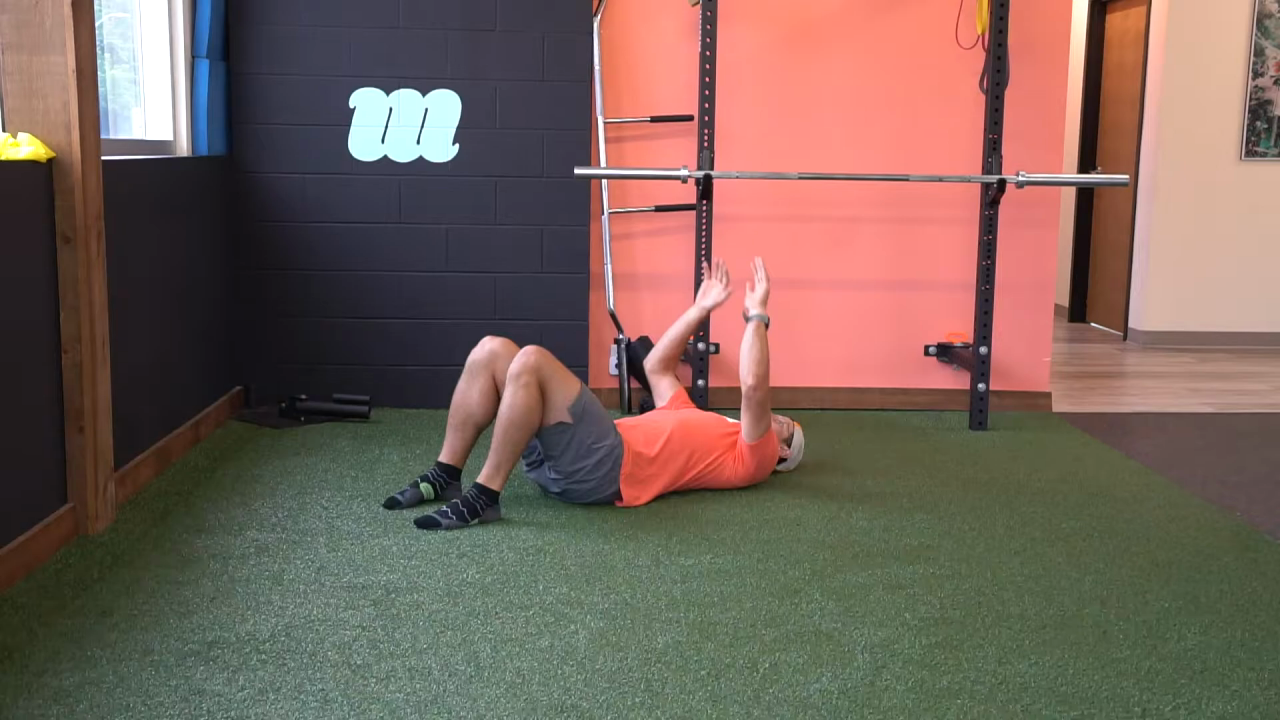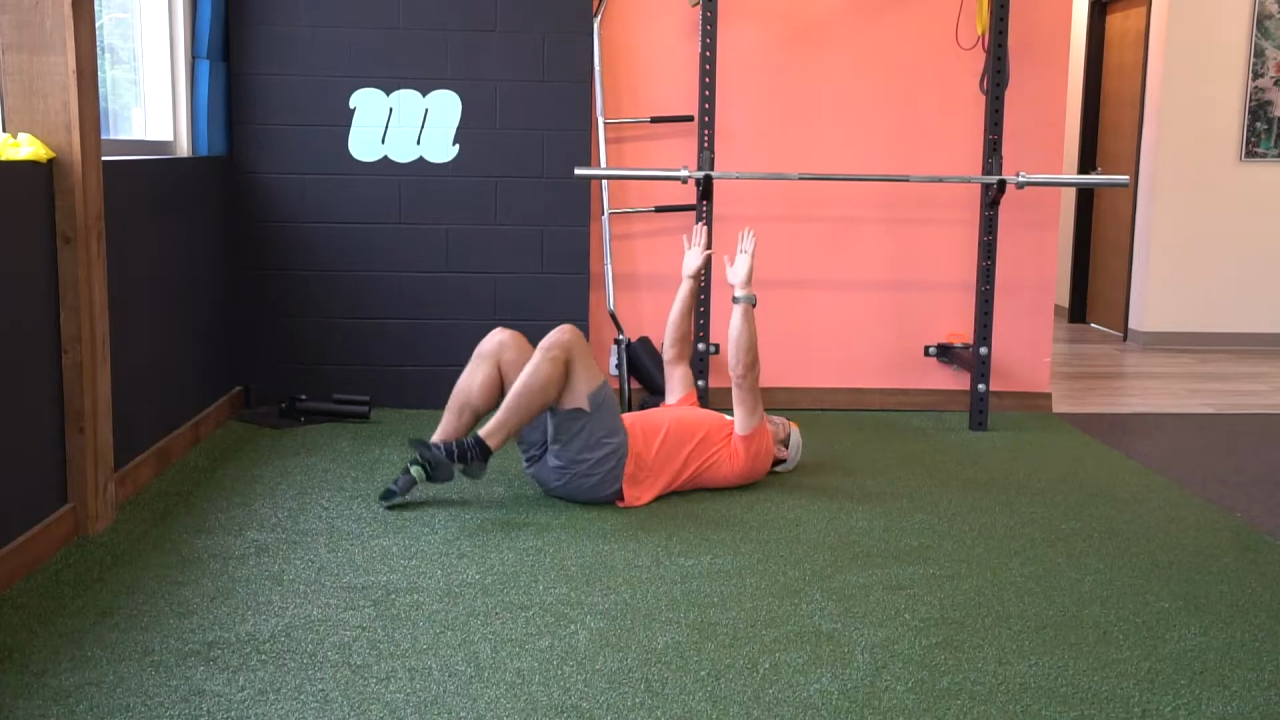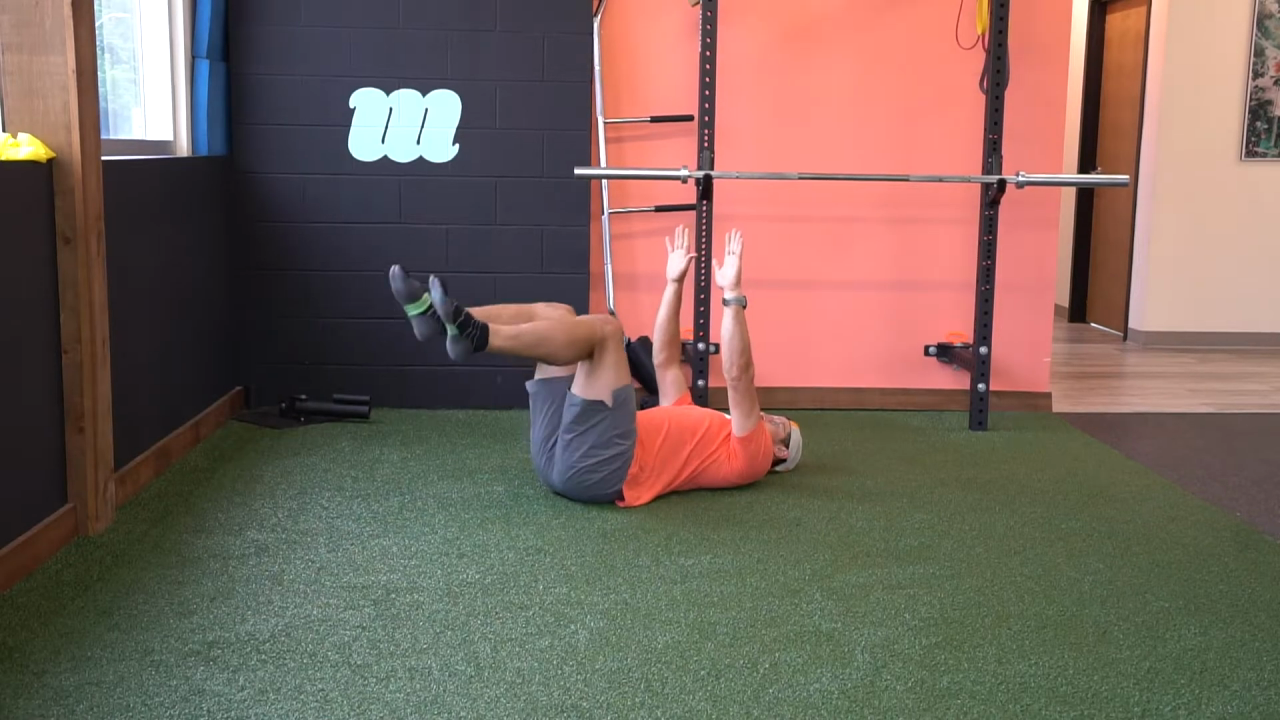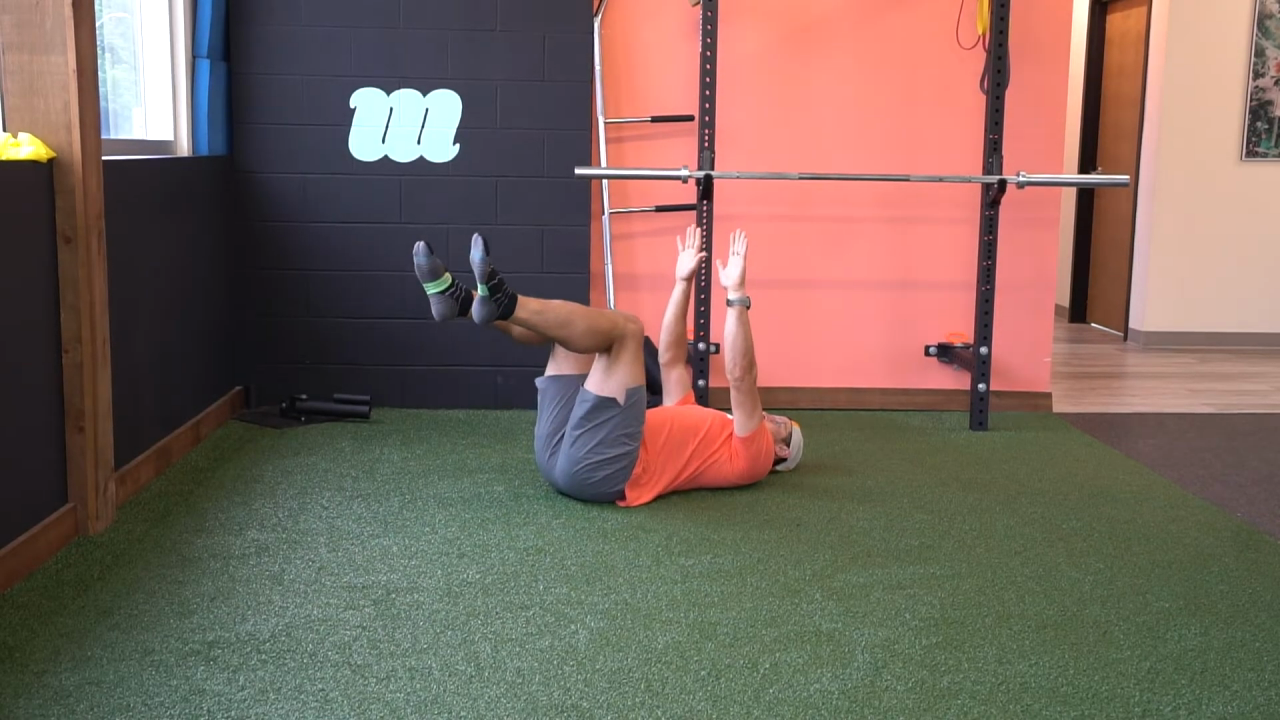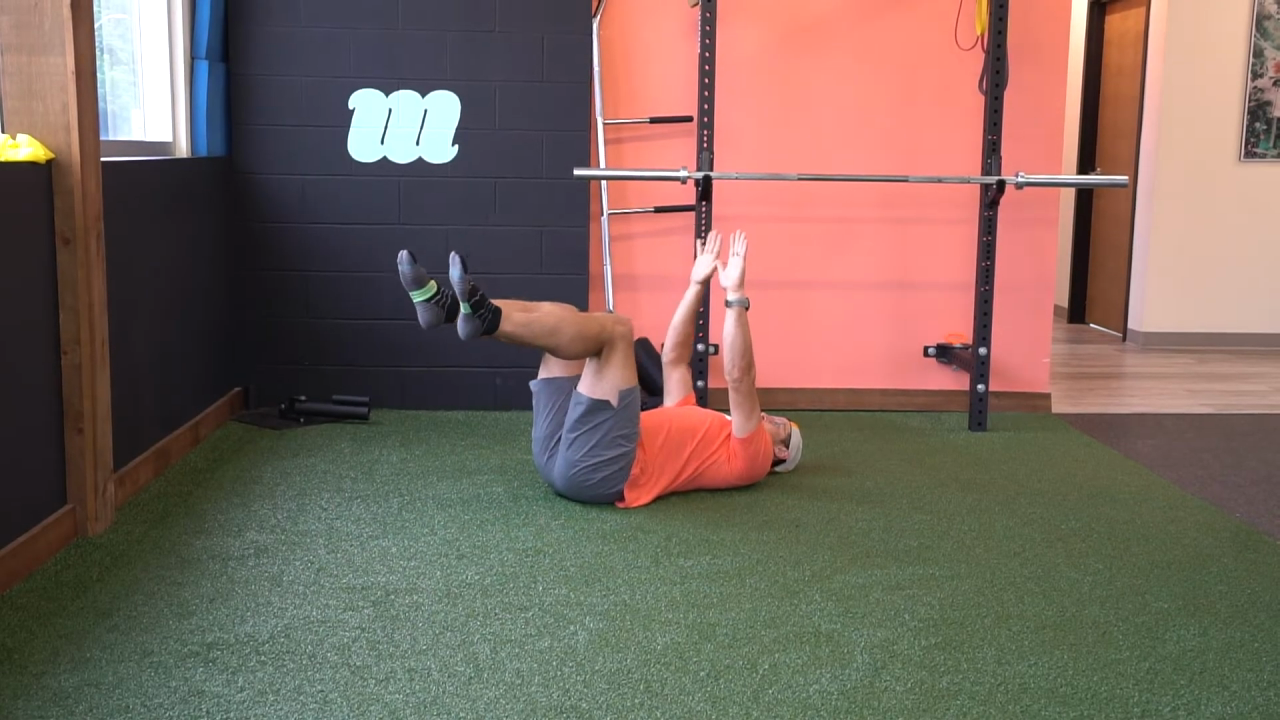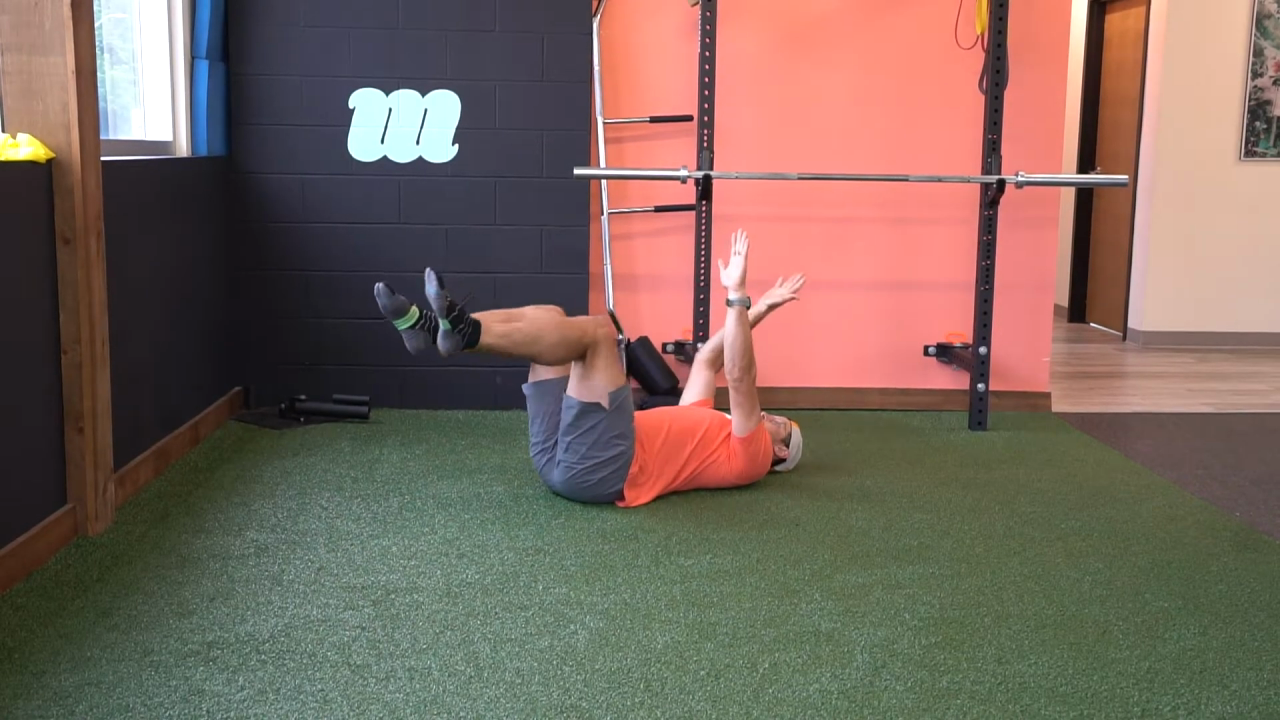
dt=0.5s
person 1, frame 1
left shoulder: (750, 458)
right shoulder: (704, 427)
left elbow: (754, 391)
right elbow: (656, 366)
left wrist: (756, 315)
right wrist: (701, 309)
left hip: (603, 468)
right hip: (563, 458)
left knee: (531, 360)
right knee: (492, 350)
left ankle: (483, 494)
right ankle: (444, 475)
person 1, frame 2
left shoulder: (748, 456)
right shoulder: (701, 426)
left elbow: (744, 375)
right elbow: (674, 355)
left wrist: (742, 292)
right wrist: (689, 280)
left hip: (601, 466)
right hip: (560, 456)
left knee: (564, 338)
right knee: (500, 342)
left ankle: (478, 448)
right ankle: (436, 457)
person 1, frame 3
left shoulder: (748, 455)
right shoulder: (698, 424)
left elbow: (739, 377)
right elbow: (665, 358)
left wrist: (732, 294)
right wrist: (675, 283)
left hip: (601, 468)
right hip: (561, 452)
left knee: (604, 328)
right knee: (557, 315)
left ankle: (476, 335)
right ankle: (440, 317)
person 1, frame 4
left shoulder: (752, 456)
right shoulder: (699, 424)
left elbow: (741, 378)
right elbow: (671, 358)
left wrist: (736, 294)
right wrist: (683, 282)
left hip: (600, 465)
right hip: (562, 448)
left knee: (626, 327)
right knee: (567, 319)
left ankle: (502, 304)
right ankle: (461, 301)
person 1, frame 5
left shoulder: (749, 455)
right shoulder: (701, 426)
left elbow: (739, 379)
right elbow: (673, 357)
left wrist: (735, 295)
right wrist: (699, 283)
left hip: (599, 467)
right hip: (562, 450)
left knee: (613, 328)
right knee: (562, 317)
left ankle: (487, 319)
right ankle: (446, 306)
person 1, frame 6
left shoulder: (749, 455)
right shoulder: (705, 426)
left elbow: (740, 379)
right elbow: (708, 360)
left wrist: (738, 298)
right wrist: (758, 310)
left hip: (598, 466)
right hip: (561, 452)
left knee: (596, 331)
right knee: (546, 319)
left ankle: (468, 333)
right ankle: (430, 328)
